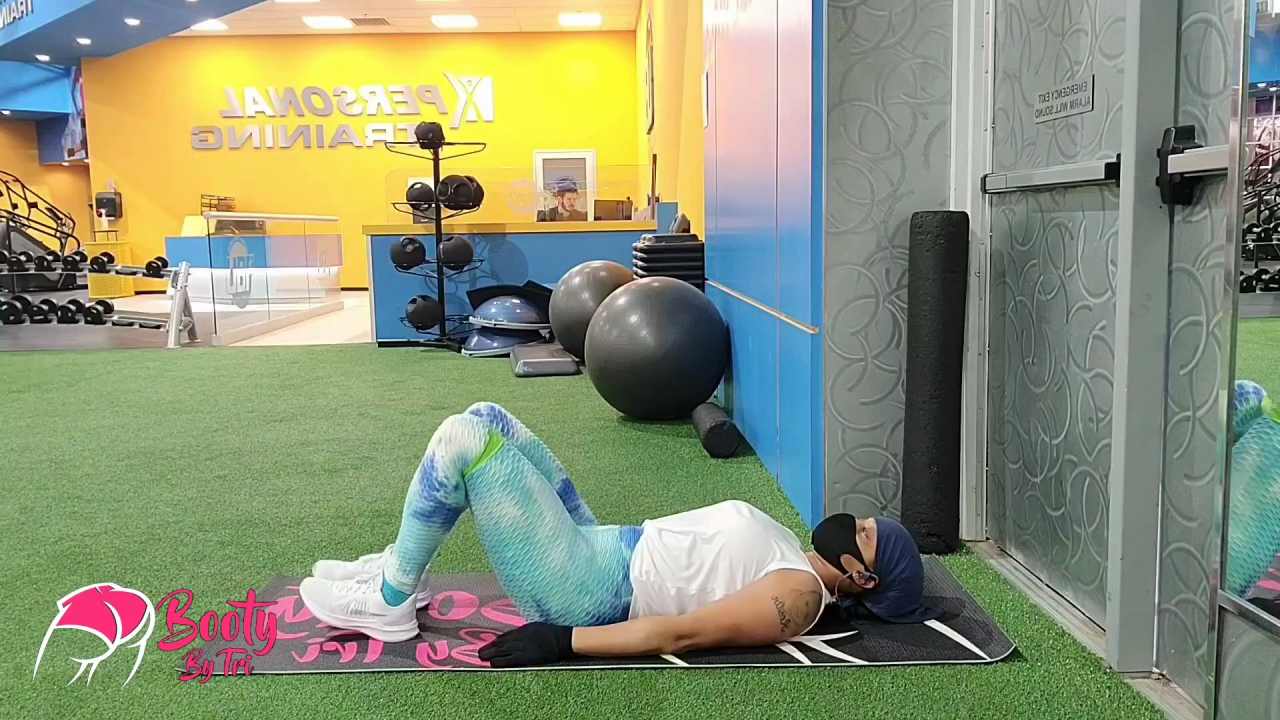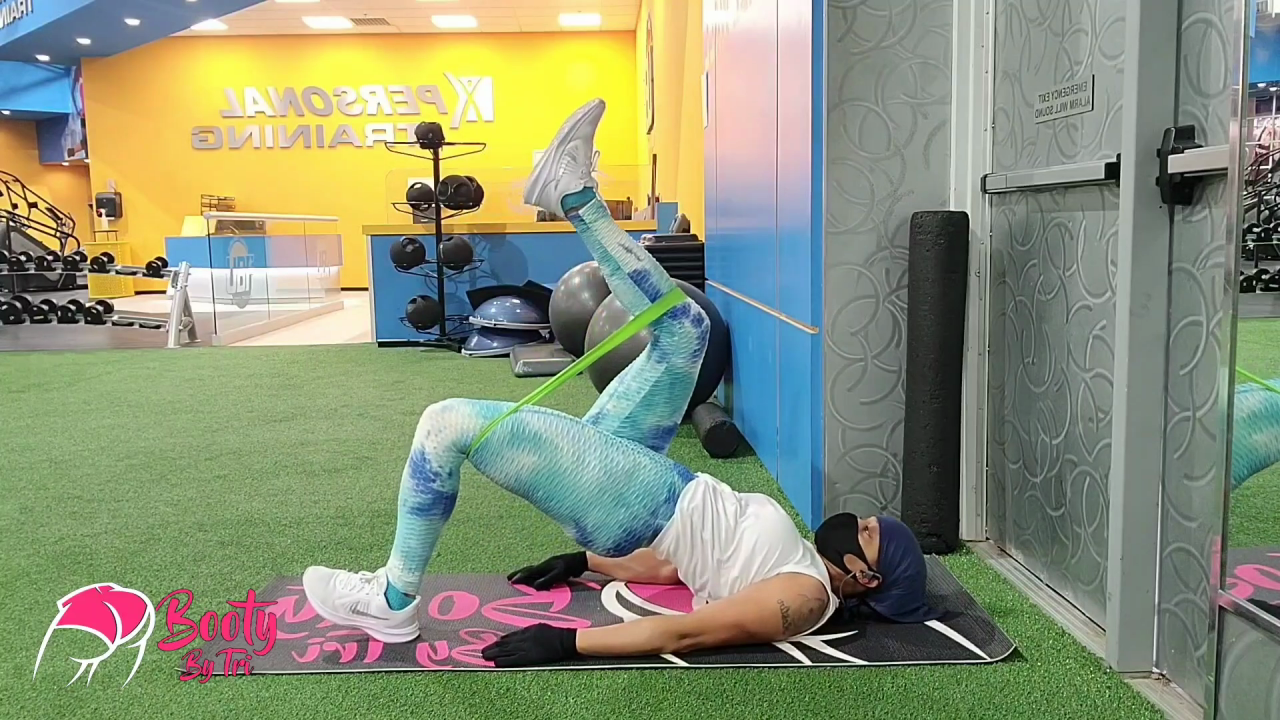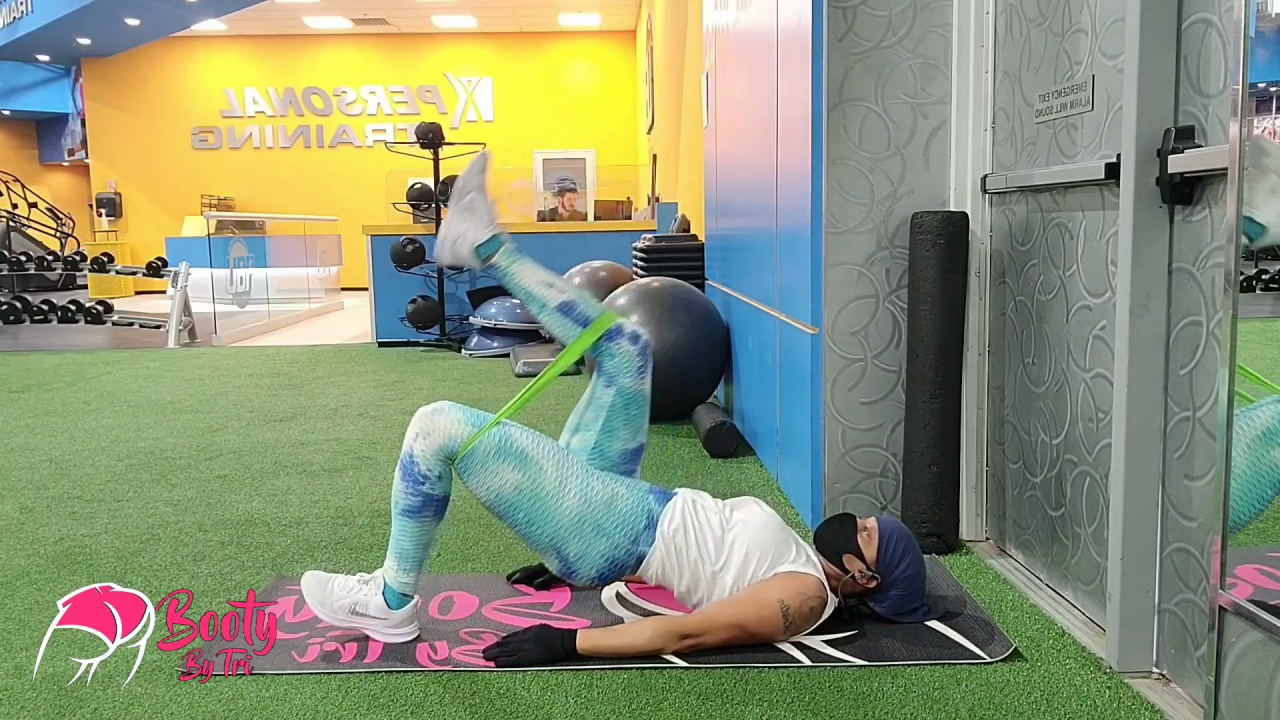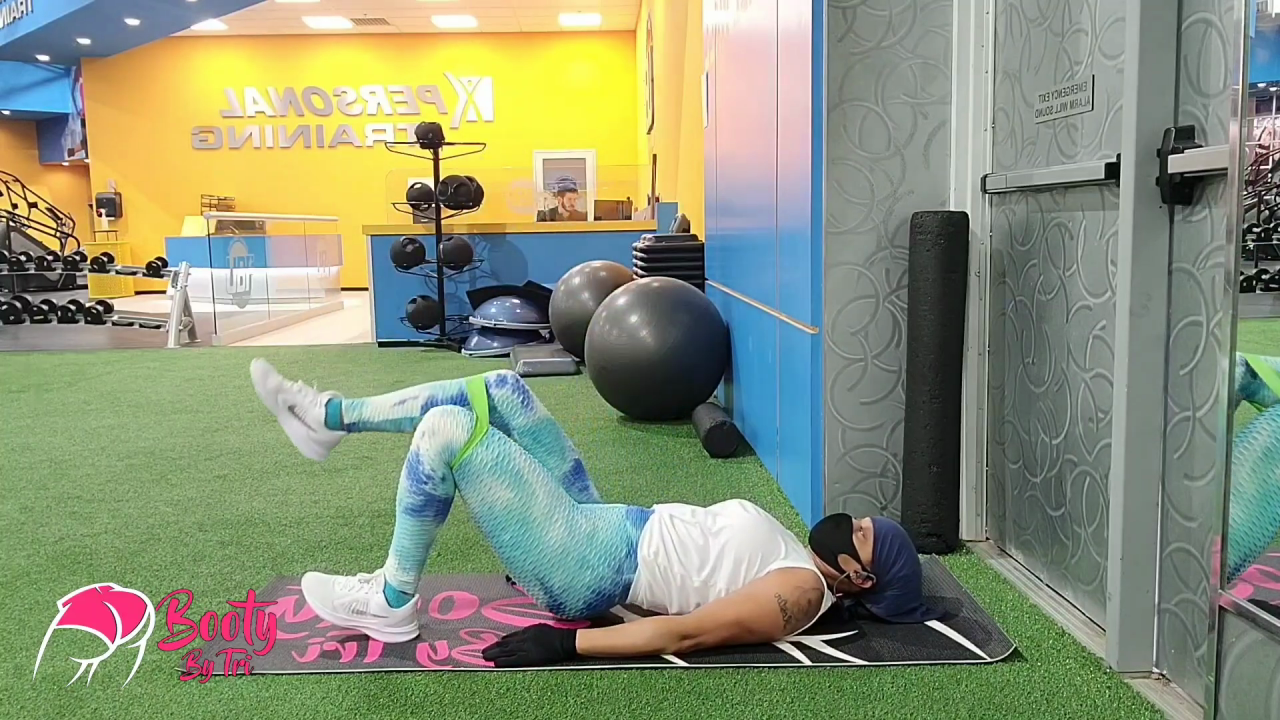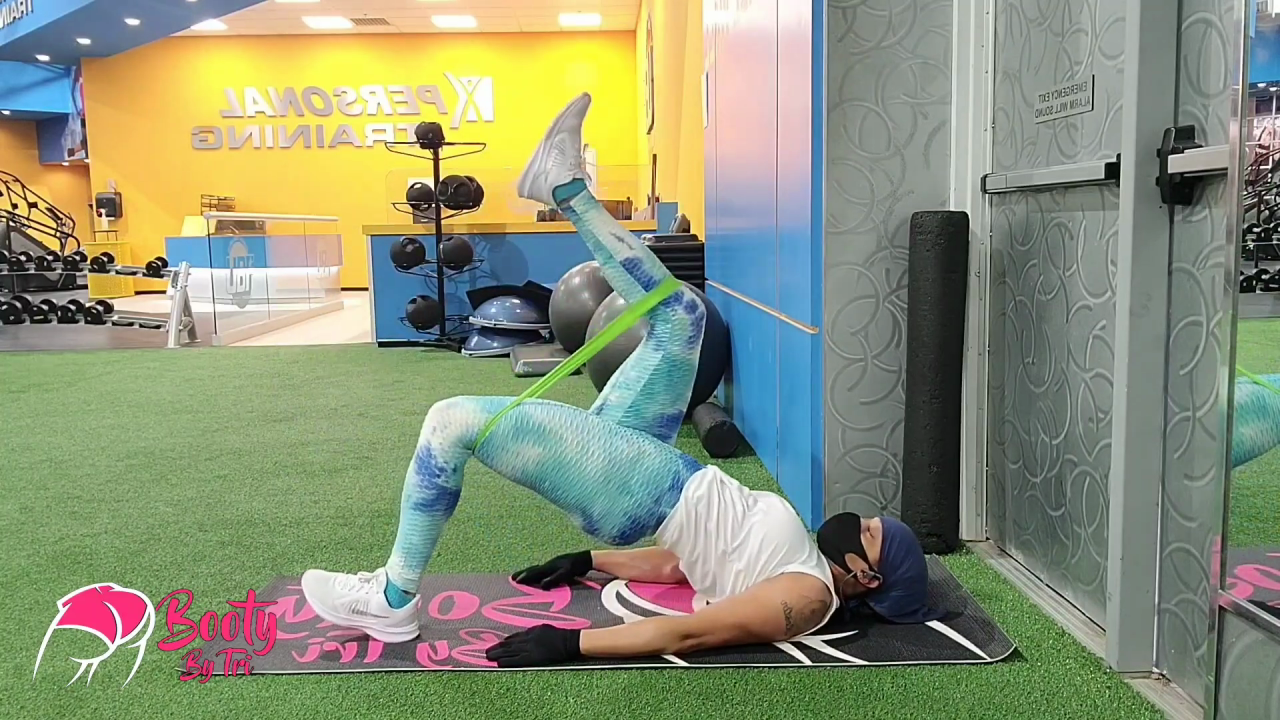
dt=1s
person 1, frame 1
left shoulder: (796, 600)
right shoulder: (787, 556)
left elbow: (679, 634)
left wrist: (560, 642)
left hip: (579, 588)
right hip: (601, 548)
left knee: (462, 438)
right knee: (487, 419)
left ankle: (388, 602)
right ankle: (399, 565)
person 1, frame 2
left shoulder: (805, 598)
right shoulder: (798, 560)
left elbow: (680, 633)
left wrist: (566, 641)
right wrist: (583, 562)
left hip: (632, 502)
right hip: (638, 482)
left knee: (447, 424)
right knee: (685, 326)
left ankle: (391, 603)
right ankle: (573, 194)
person 1, frame 3
left shoulder: (804, 599)
right shoulder: (796, 561)
left elbow: (685, 633)
left wrist: (567, 643)
left hip: (606, 532)
right hip: (616, 504)
left knee: (437, 427)
right knee: (625, 345)
left ankle: (390, 606)
right ankle: (483, 244)
person 1, frame 4
left shoulder: (799, 594)
right shoulder: (789, 555)
left elbow: (682, 632)
left wrist: (567, 645)
left hip: (581, 567)
right hip: (599, 524)
left knee: (446, 428)
right knee: (500, 391)
left ankle: (389, 605)
right ankle: (327, 415)
person 1, frame 5
left shoulder: (807, 598)
right shoulder: (803, 558)
left elbow: (686, 635)
left wrist: (570, 643)
right wrist: (588, 562)
left hip: (633, 489)
right hip: (643, 466)
left knee: (453, 422)
right knee: (681, 312)
left ankle: (391, 604)
right ankle: (564, 185)
